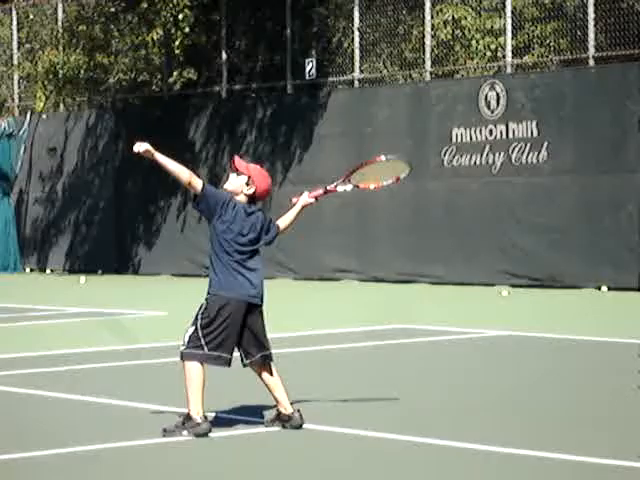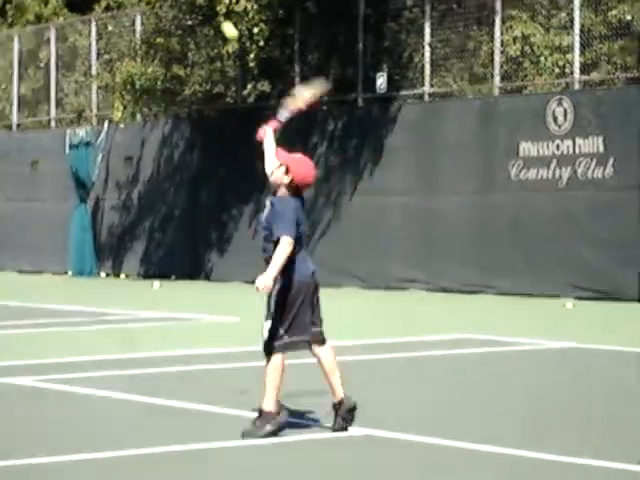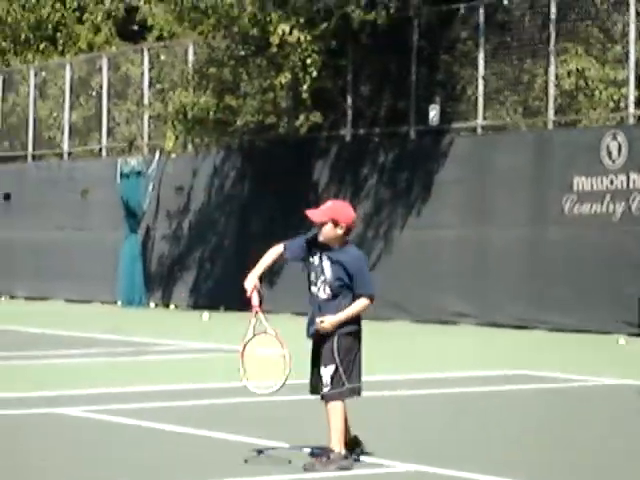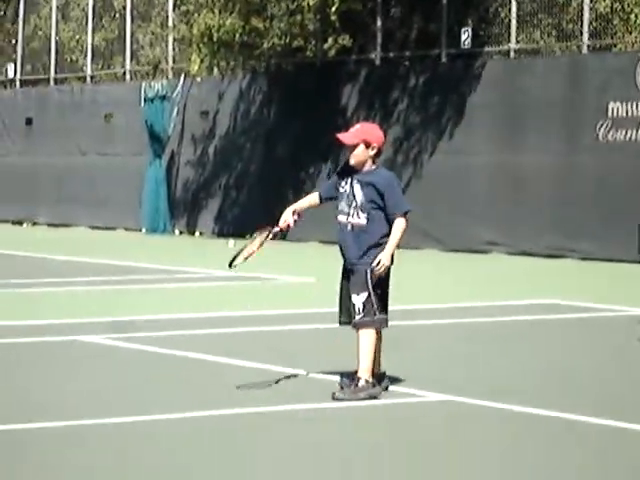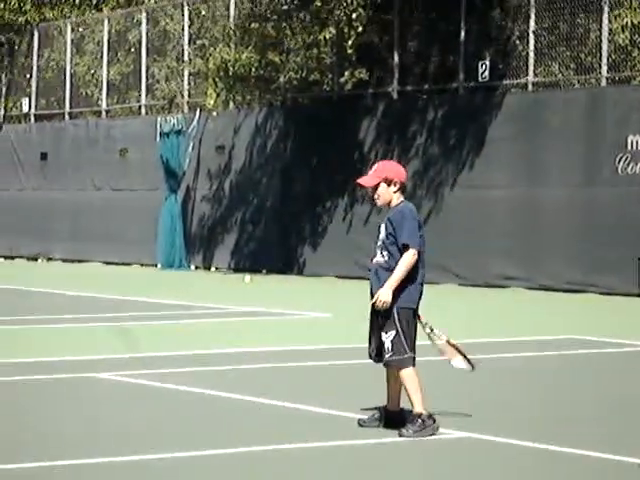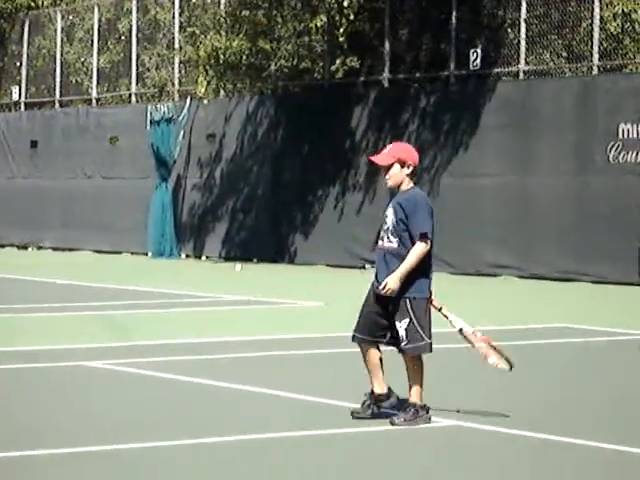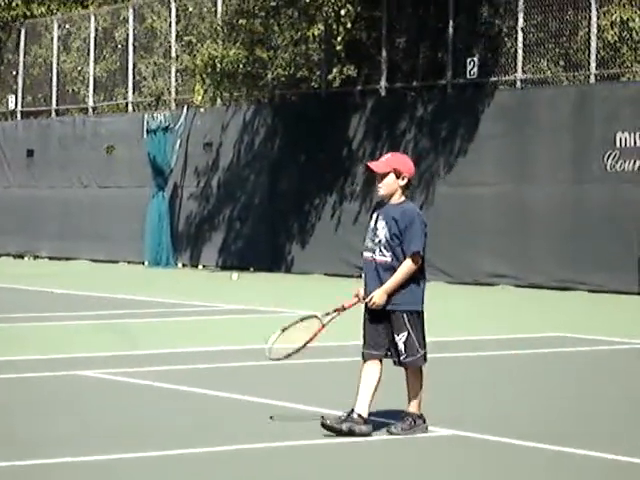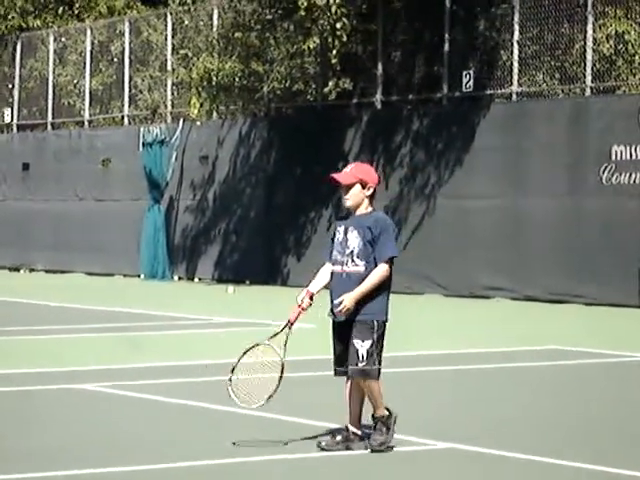
dt=0.4s
person 1, frame 1
left shoulder: (223, 204)
right shoulder: (259, 218)
left elbow: (190, 179)
right elbow: (277, 228)
left wrist: (154, 153)
right wrist: (299, 207)
left hip: (224, 296)
right hip: (251, 297)
left knee: (192, 351)
right knee: (259, 356)
left ankle: (195, 418)
right ankle: (287, 411)
person 1, frame 2
left shoulder: (285, 207)
right shoulder: (287, 196)
left elbow: (286, 243)
right elbow: (271, 167)
left wrist: (270, 274)
right wrist: (268, 137)
left hip: (289, 282)
right hip: (304, 280)
left knee: (274, 345)
right knee: (314, 340)
left ankle: (269, 412)
right ankle: (340, 401)
person 1, frame 3
left shoulder: (354, 259)
right shoulder: (312, 243)
left elbow: (366, 298)
right elbow: (280, 249)
left wrist: (337, 319)
right wrist: (255, 274)
left hip: (341, 332)
right hip: (320, 331)
left knee: (333, 390)
right knee: (327, 390)
left ankle: (338, 453)
right ankle: (348, 441)
person 1, frame 4
left shoulder: (384, 179)
right shoulder: (346, 174)
left elbow: (400, 218)
right elbow: (321, 195)
left wrist: (389, 250)
right wrist: (292, 209)
left hip: (371, 262)
right hip: (353, 261)
left knee: (367, 319)
right knee: (365, 320)
left ankle: (365, 382)
right ankle: (374, 375)
person 1, frame 5
left shoulder: (405, 213)
right shoulder: (392, 215)
left elbow: (411, 254)
left wrist: (389, 288)
left hip: (398, 299)
right hip: (386, 299)
left knee: (400, 358)
right knee: (388, 356)
left ankle: (423, 417)
right ankle: (392, 411)
person 1, frame 6
left shoulder: (417, 200)
right shoulder: (396, 199)
left elbow: (423, 243)
left wrist: (398, 276)
left hip: (408, 287)
right hip: (383, 284)
left knee: (411, 347)
right knee: (365, 337)
left ankle: (417, 406)
right ankle: (381, 395)
person 1, frame 7
left shoulder: (410, 215)
right shoulder: (379, 209)
left elbow: (413, 260)
left wrist: (385, 291)
right wrist: (367, 285)
left hip: (403, 300)
right hip: (376, 299)
left knee: (409, 359)
right knee: (372, 355)
left ankle: (415, 416)
right ankle: (359, 417)
person 1, frame 8
left shoulder: (380, 223)
right shoulder: (341, 223)
left elbow: (384, 267)
right elbow: (330, 263)
left wrist: (355, 295)
right wrist: (312, 288)
left hip: (368, 311)
right hip: (342, 310)
left knee: (363, 369)
right knee: (350, 371)
left ankle: (383, 416)
right ankle: (353, 431)
